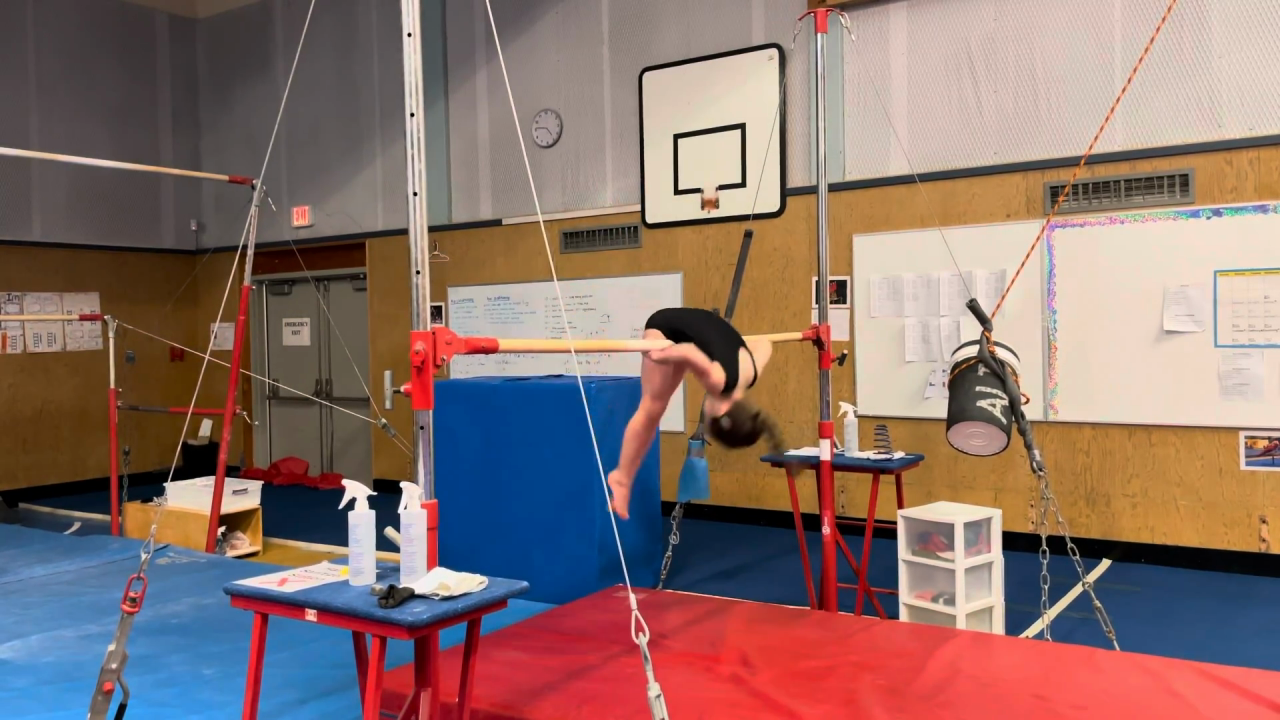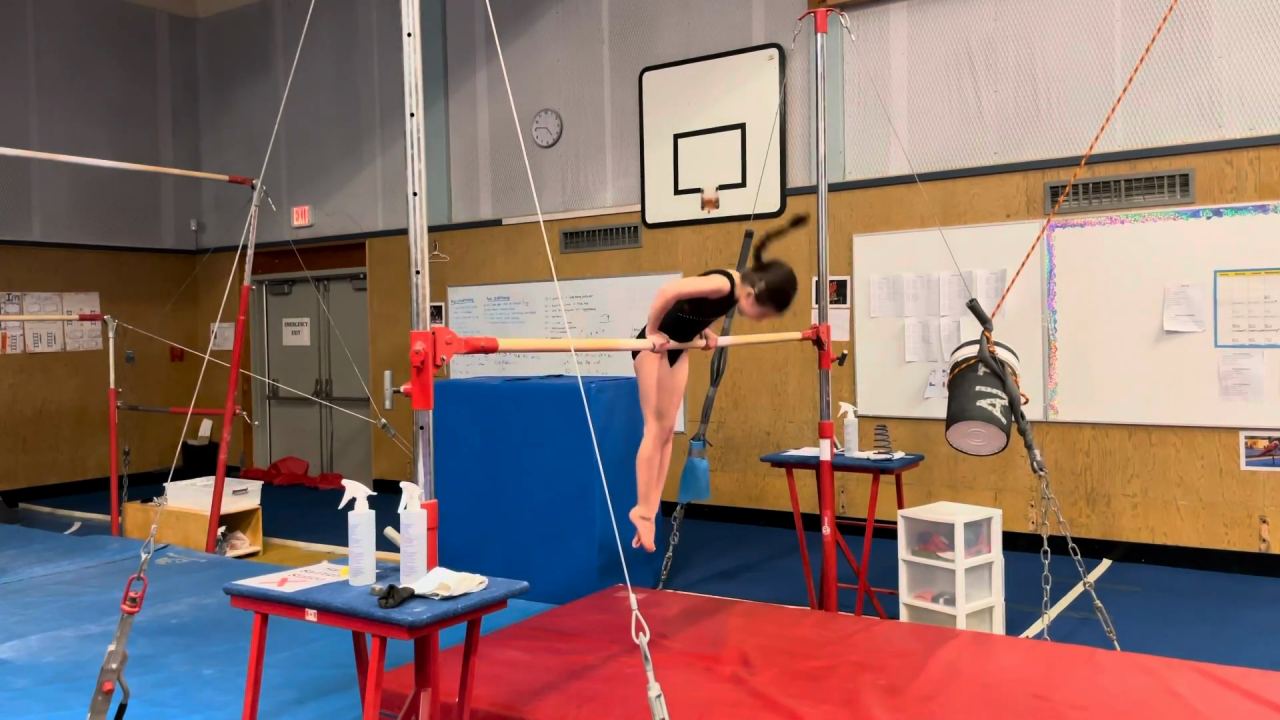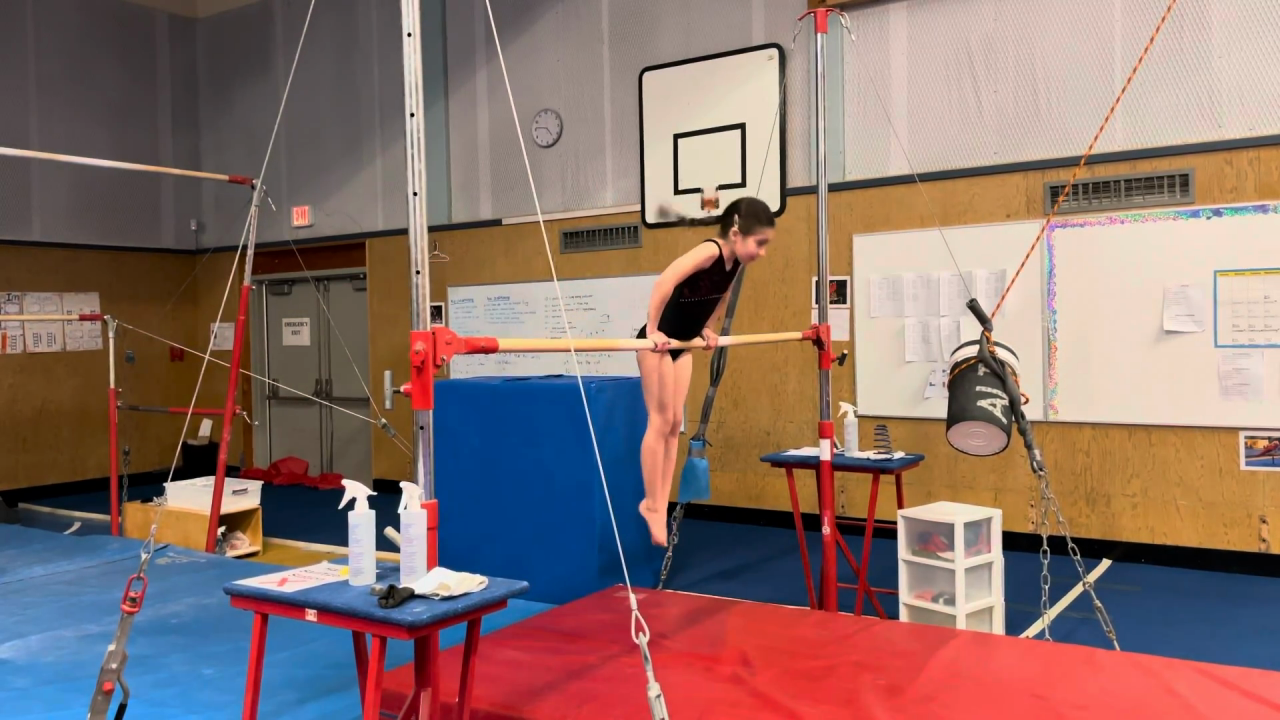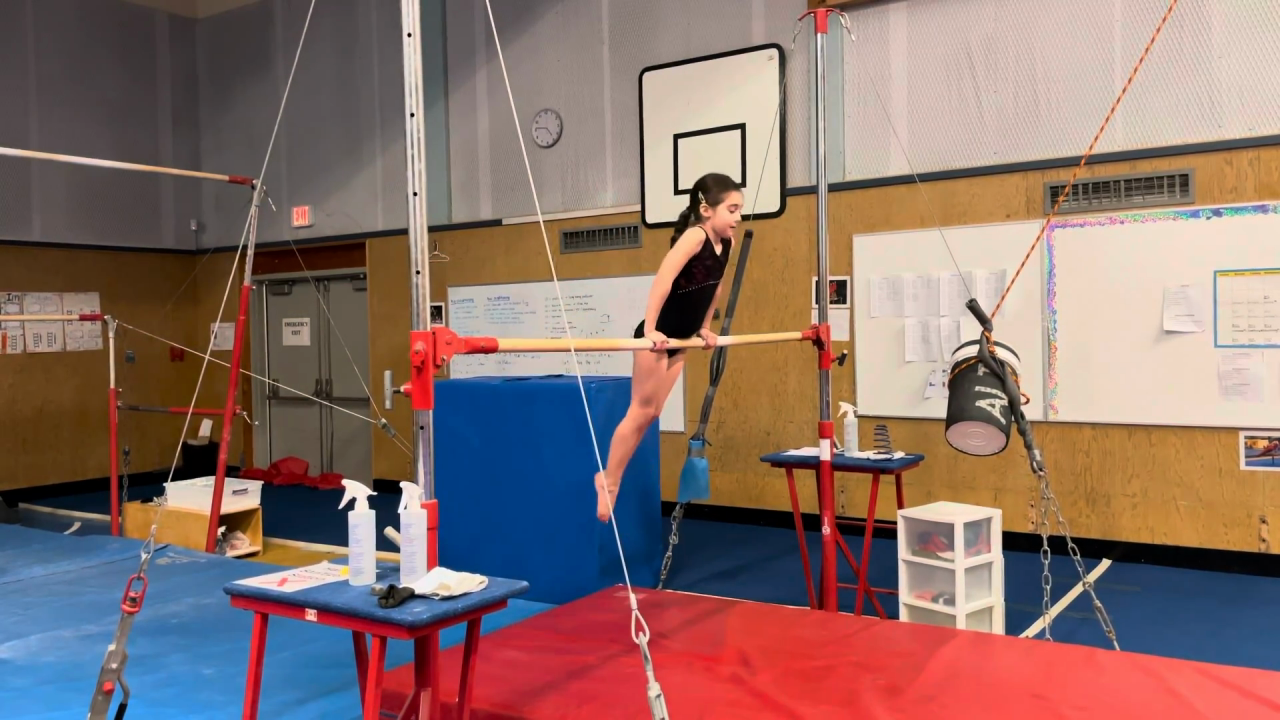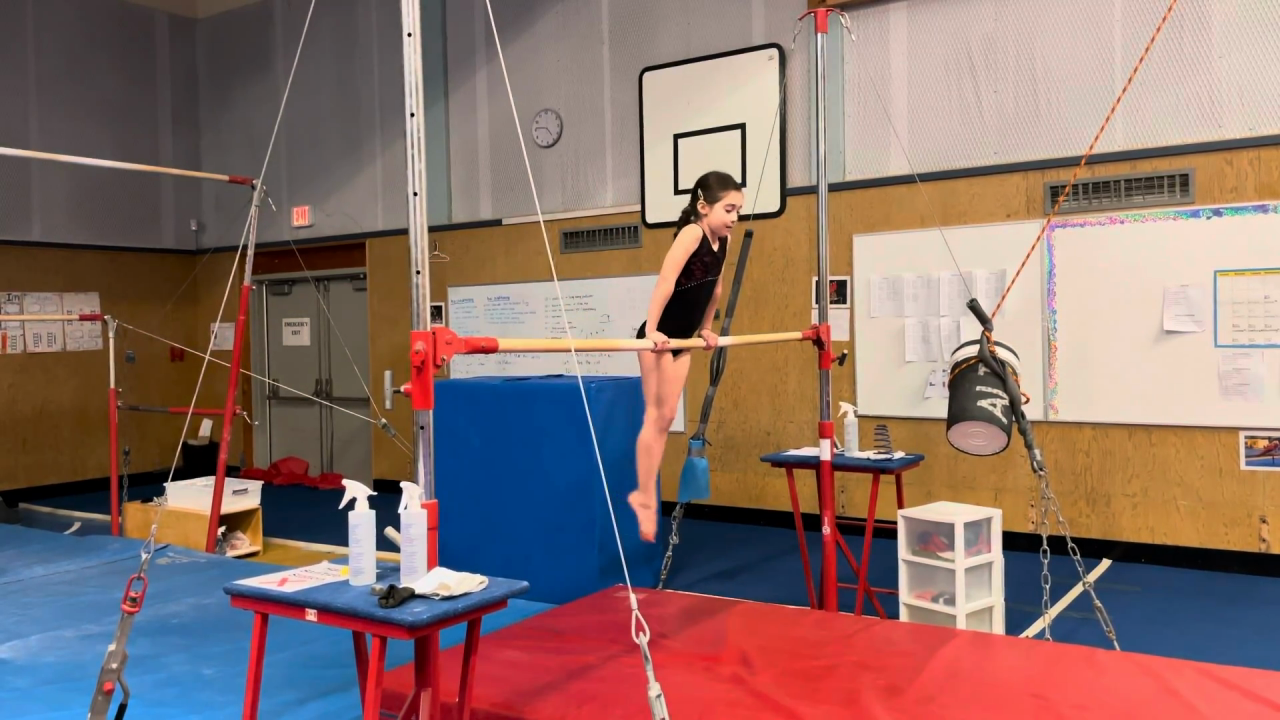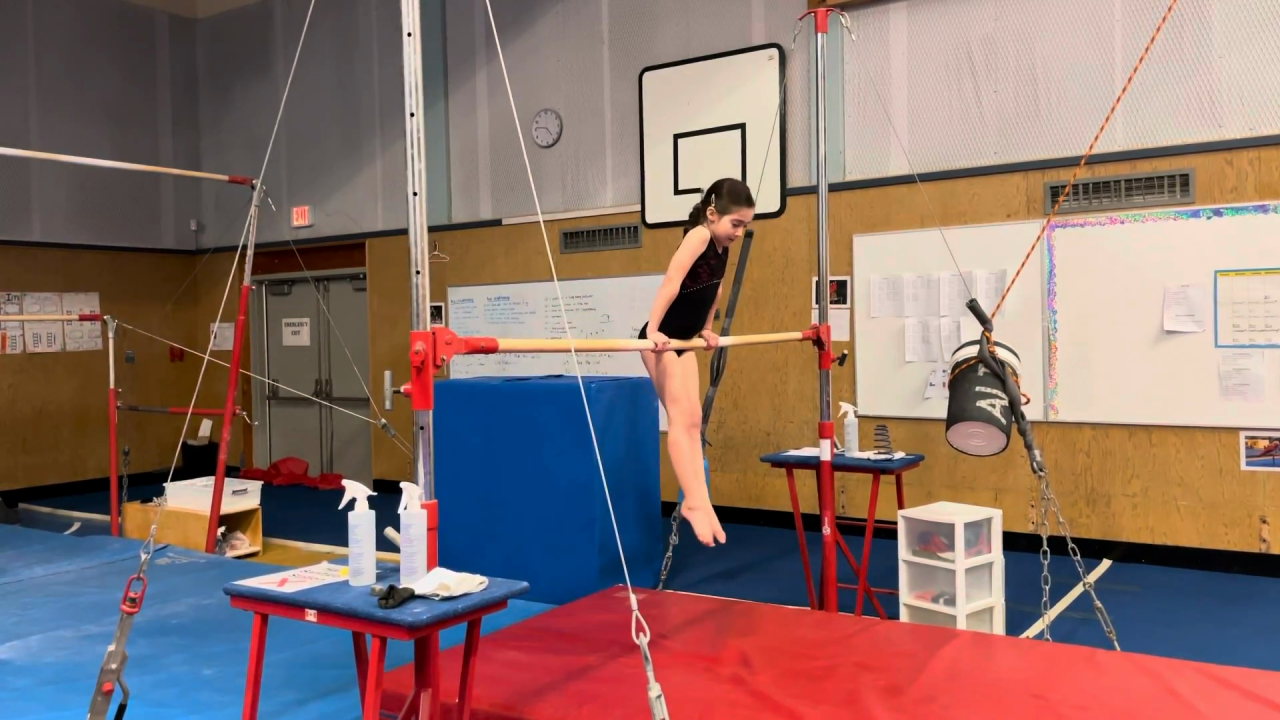
dt=0.3s
person 1, frame 1
right shoulder: (720, 381)
right wrist: (662, 355)
left hip: (693, 328)
right hip: (665, 326)
left knee: (656, 409)
right knee: (652, 407)
right ankle: (622, 479)
person 1, frame 2
left shoulder: (742, 286)
right shoulder: (723, 285)
right elbow: (668, 291)
right wrist: (652, 335)
left hip: (677, 348)
right hip: (655, 347)
left knee: (667, 431)
right knee: (657, 430)
left ankle: (651, 509)
right ankle: (643, 511)
person 1, frame 3
left shoulder: (735, 259)
right shoulder: (710, 250)
right elbow: (665, 281)
left wrist: (707, 329)
right wrist: (653, 330)
left hip: (682, 344)
right hip: (658, 342)
left knee: (674, 424)
right knee: (661, 421)
left ankle: (661, 505)
right ankle: (652, 503)
person 1, frame 4
left shoulder: (726, 244)
right shoulder: (695, 235)
right elbow: (664, 278)
left wrist: (705, 328)
right wrist: (650, 329)
left hip: (681, 339)
right hip: (658, 336)
left knee: (652, 413)
right knee: (641, 411)
left ankle: (612, 479)
right ankle: (609, 479)
person 1, frame 5
left shoulder: (722, 241)
right shoulder: (693, 233)
right elbow: (666, 278)
left wrist: (706, 329)
right wrist: (652, 329)
left hip: (683, 339)
right hip: (659, 337)
left knee: (665, 418)
right knee: (657, 416)
left ankle: (645, 494)
right ankle: (645, 496)
person 1, frame 6
left shoulder: (722, 245)
right shoulder: (699, 235)
right elbow: (671, 281)
left wrist: (706, 329)
right wrist: (652, 329)
left hip: (684, 341)
right hip: (661, 339)
left knee: (693, 418)
right knee: (681, 417)
left ankle: (695, 499)
right ankle: (695, 502)
